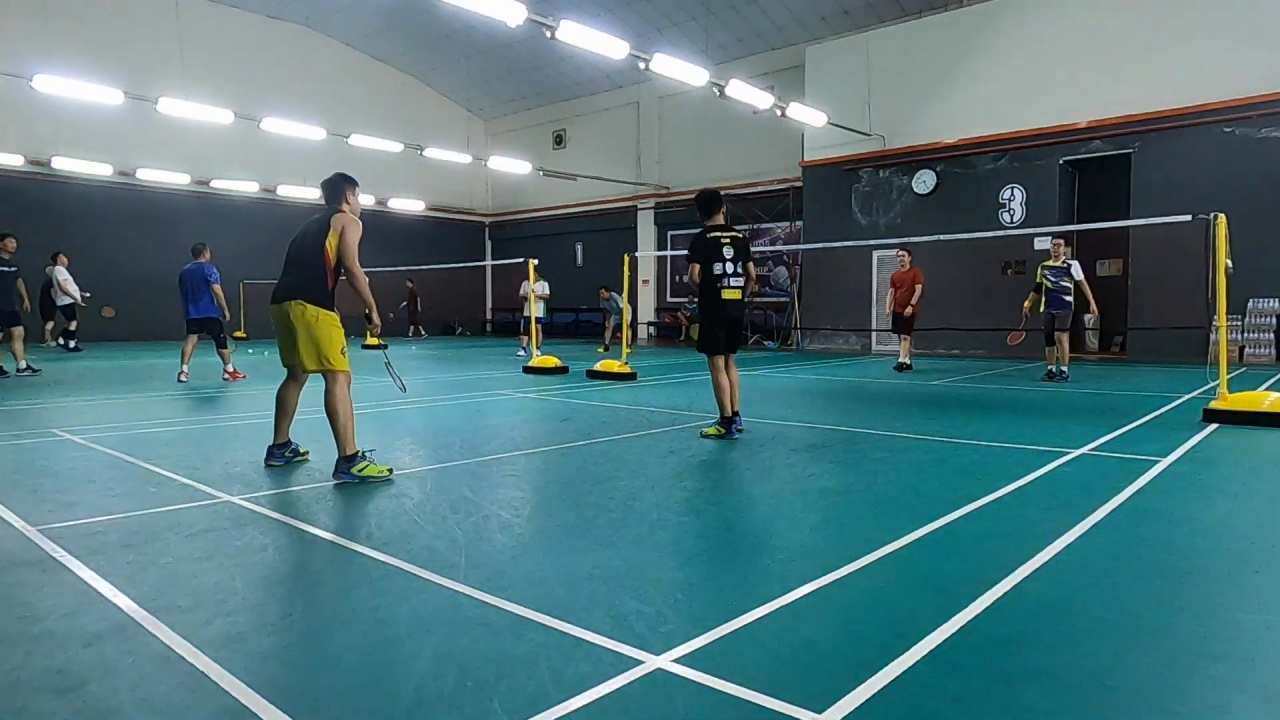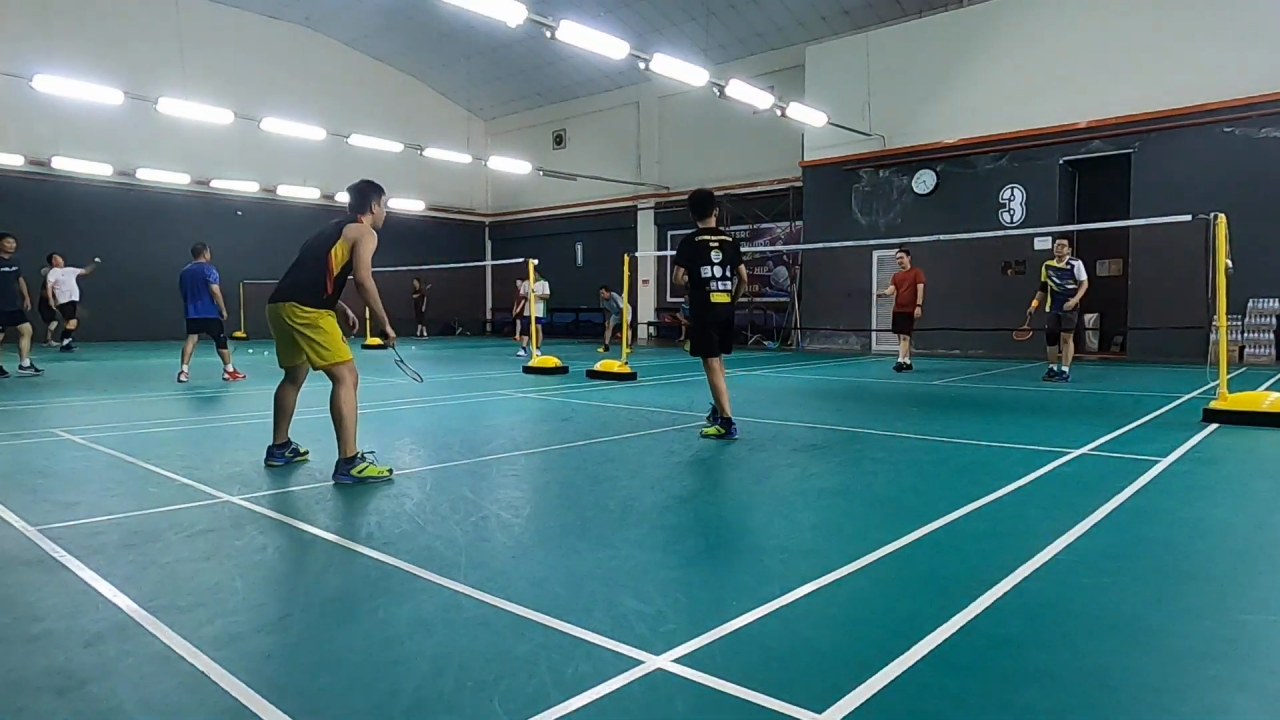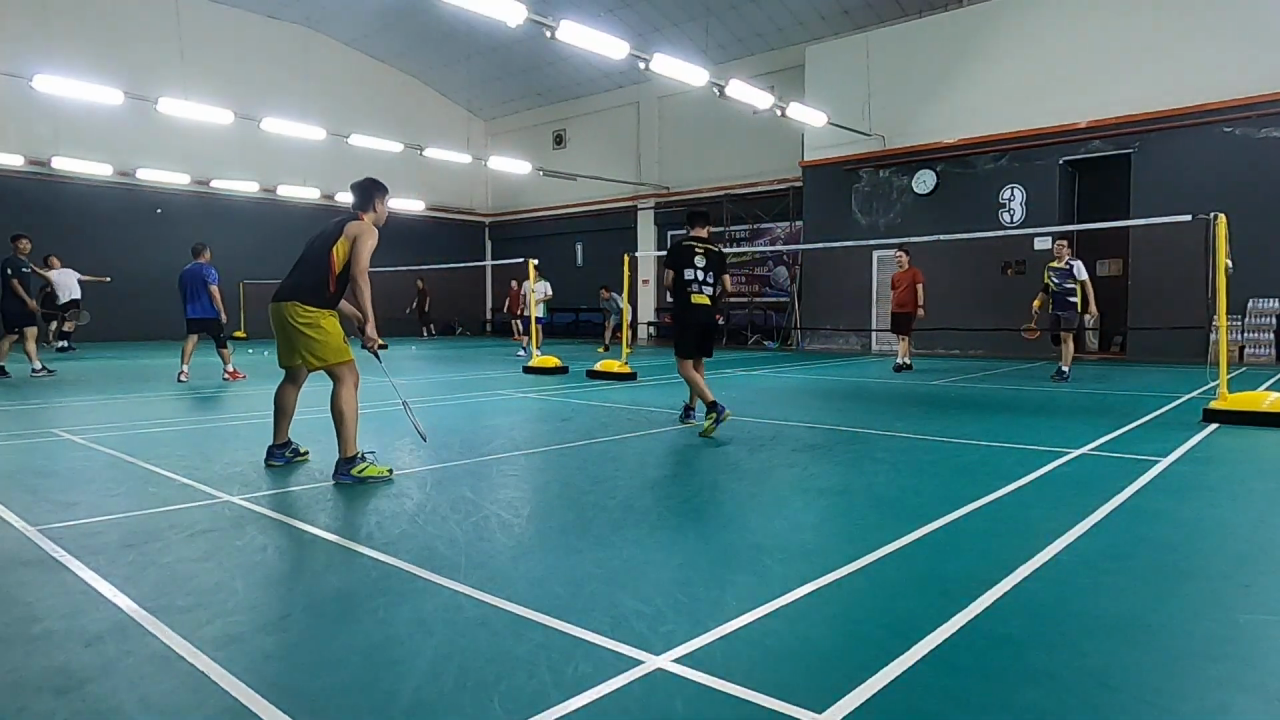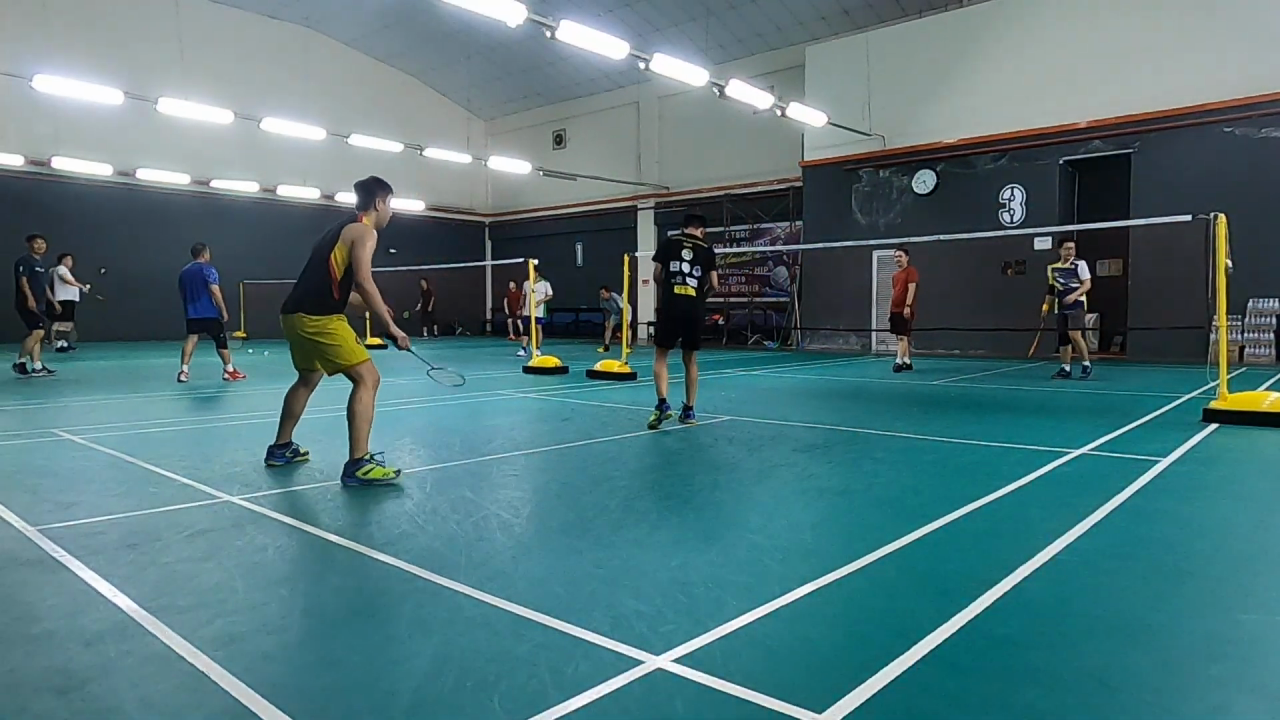
dt=0.4s
person 1, frame 1
left shoulder: (313, 224)
right shoulder: (349, 221)
right elbow: (351, 266)
right wrist: (372, 309)
left hip: (282, 302)
right hip: (310, 305)
left knee: (296, 374)
right knee: (338, 377)
left ankle: (280, 447)
right ankle: (349, 460)
person 1, frame 2
left shoulder: (334, 229)
right shoulder: (365, 232)
right elbow: (363, 279)
left wrist: (341, 308)
right wrist: (385, 323)
left hip: (280, 304)
right hip: (304, 309)
left knee: (294, 375)
right knee: (346, 376)
left ankle: (279, 447)
right ankle: (349, 462)
person 1, frame 3
left shoulder: (338, 227)
right shoulder: (366, 229)
right elbow: (358, 275)
left wrist: (355, 316)
right wrist: (369, 323)
left hip: (283, 303)
right hip: (307, 309)
left knee: (295, 375)
right knee: (347, 377)
left ankle: (280, 447)
right ankle: (349, 462)
person 1, frame 4
left shoulder: (341, 228)
right shoulder: (364, 231)
right elbow: (364, 282)
left wrist: (372, 308)
right wrist: (390, 326)
left hip: (295, 313)
right hip: (317, 317)
left knee: (309, 378)
right knee: (367, 379)
left ankle: (281, 447)
right ankle: (358, 462)
person 2, frame 1
left shoulder: (701, 239)
right shoulder: (740, 237)
left elbow: (694, 276)
right elbow: (751, 276)
left wrist: (702, 291)
left hip: (713, 308)
right hip: (736, 308)
left knee: (717, 364)
right knee: (729, 361)
left ankle: (727, 423)
right ankle: (735, 416)
person 2, frame 2
left shoulder: (690, 242)
right shoulder: (730, 241)
left elbow: (678, 279)
right elbow: (743, 279)
left hip: (704, 311)
right hip: (726, 310)
left knee: (712, 366)
right knee: (717, 362)
left ankle: (727, 423)
right ankle: (718, 412)
person 2, frame 3
left shoulder: (678, 248)
right shoulder: (716, 252)
left elbow: (668, 282)
right elbow: (727, 288)
left hip: (686, 313)
right hip: (708, 314)
left knee: (685, 367)
right knee: (697, 364)
left ankle: (714, 406)
right ankle: (690, 409)
person 2, frame 4
left shoulder: (668, 243)
right shoulder: (706, 249)
left elbow: (657, 275)
right elbow: (714, 284)
left hip: (670, 305)
right hip: (695, 308)
left knee: (661, 357)
right knee: (690, 359)
left ankle: (662, 403)
right ankle: (689, 410)
